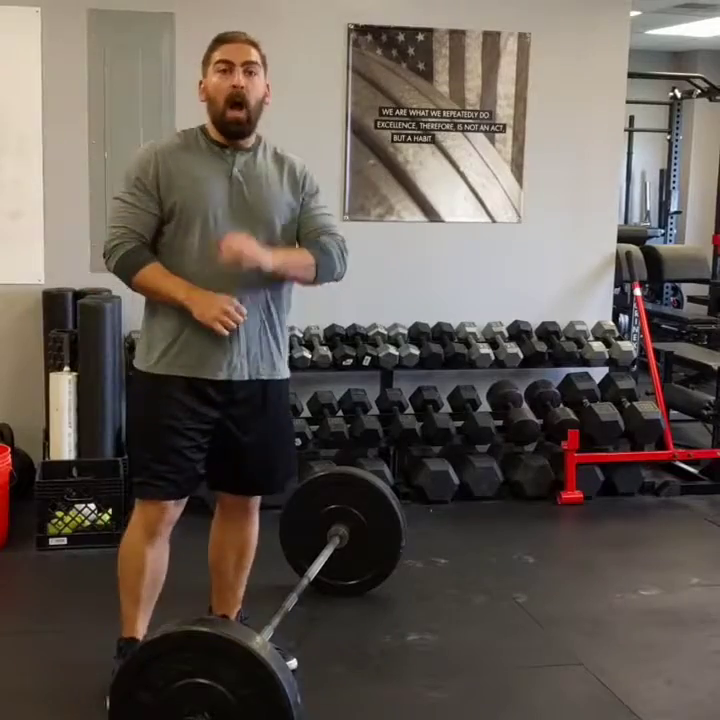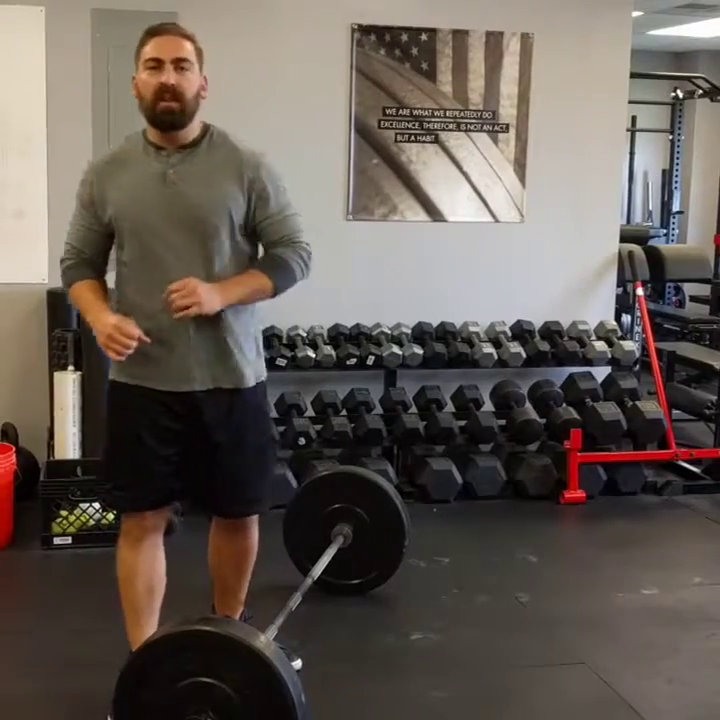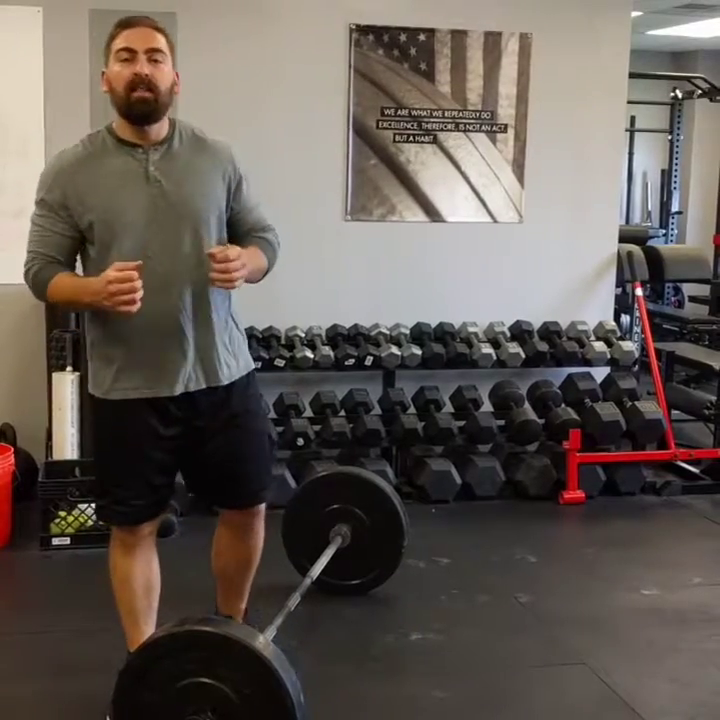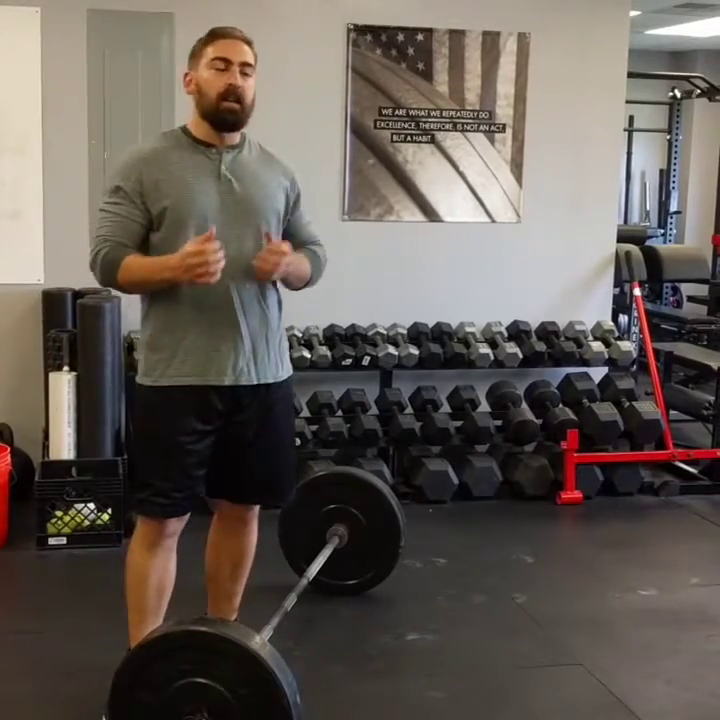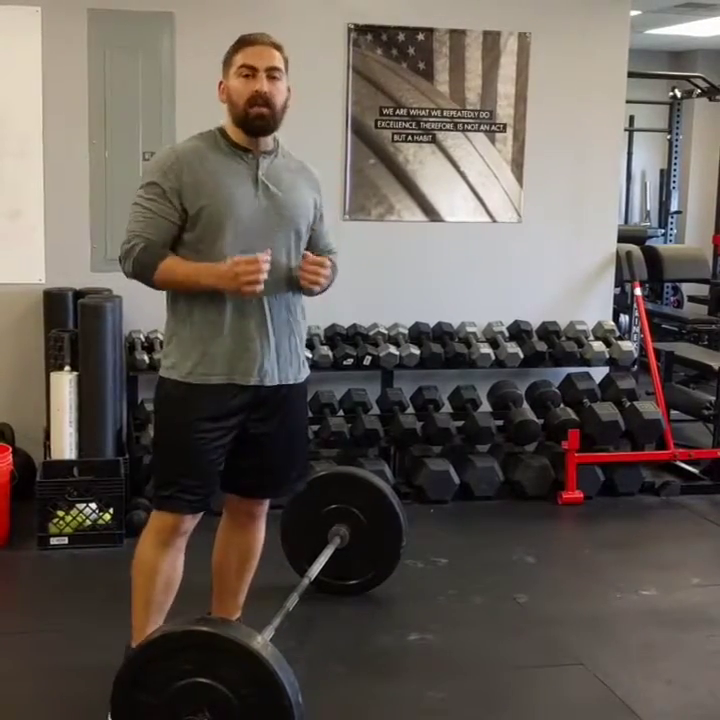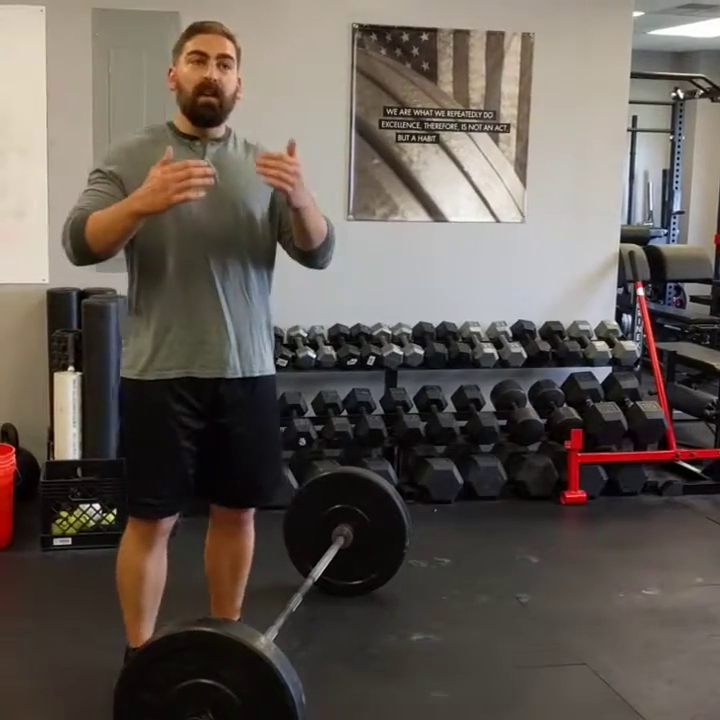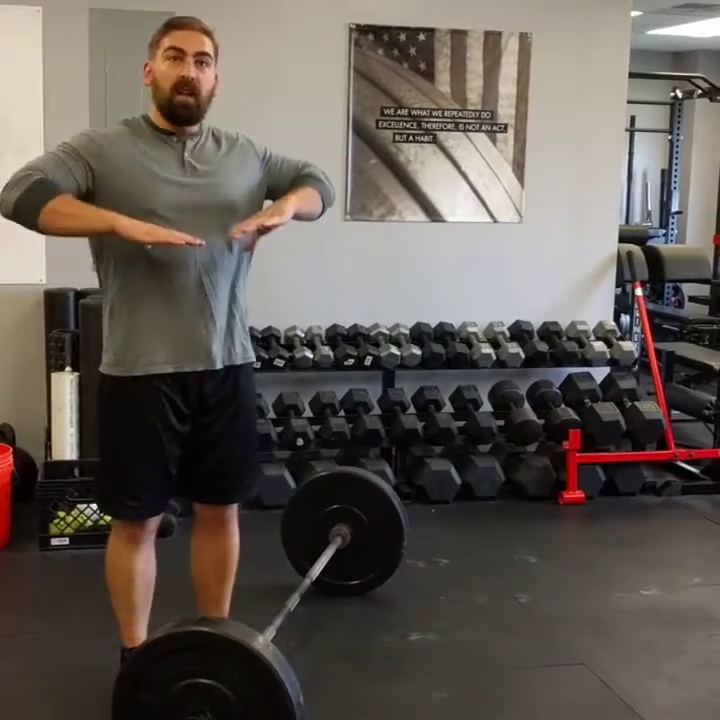
dt=0.7s
person 1, frame 1
left shoulder: (290, 173)
right shoulder: (160, 160)
left elbow: (333, 258)
right elbow: (122, 250)
left wrist: (267, 258)
right wrist: (193, 298)
left hip: (259, 369)
right hip: (173, 366)
left knee: (242, 500)
right knee: (157, 508)
left ankle: (225, 629)
right ankle: (131, 646)
person 1, frame 2
left shoulder: (246, 167)
right shoulder: (105, 173)
left elbow: (293, 256)
right elbow: (78, 264)
left wrist: (220, 294)
right wrist: (99, 316)
left hip: (231, 377)
right hip: (142, 380)
left knee: (238, 514)
right knee: (142, 521)
left ankle: (230, 628)
person 1, frame 3
left shoulder: (215, 158)
right shoulder: (69, 172)
left elbow: (263, 237)
right elbow: (41, 273)
left wrist: (247, 264)
right wrist: (94, 290)
left hip: (223, 374)
right hip: (129, 387)
left knee: (246, 510)
right knee: (134, 528)
person 1, frame 4
left shoulder: (275, 172)
right shoulder: (145, 166)
left elbow: (313, 255)
right elbow: (106, 262)
left wrist: (291, 265)
right wrist: (173, 267)
left hip: (262, 375)
right hip: (176, 378)
left knee: (240, 508)
right knee: (161, 521)
person 1, frame 5
left shoulder: (303, 177)
right shoulder: (180, 164)
left elbow: (322, 254)
right elbow: (137, 256)
left wrist: (320, 272)
right wrist: (217, 275)
left hip: (280, 376)
right hip: (200, 377)
left knee: (250, 506)
right knee: (175, 517)
right ankle: (143, 652)
person 1, frame 6
left shoulder: (263, 165)
right shoulder: (130, 157)
left elbow: (318, 253)
right elbow: (80, 243)
left wrist: (300, 198)
right wrist: (143, 201)
left hip: (248, 371)
right hip: (161, 372)
left knee: (236, 512)
right knee: (151, 520)
right ankle: (139, 654)
person 1, frame 7
left shoulder: (241, 152)
right shoulder: (104, 148)
left elbow: (316, 181)
left wrist: (285, 206)
right wrist: (121, 223)
left hip: (225, 366)
right hip: (141, 370)
left knee: (220, 510)
right knee: (135, 519)
right ankle: (135, 656)
